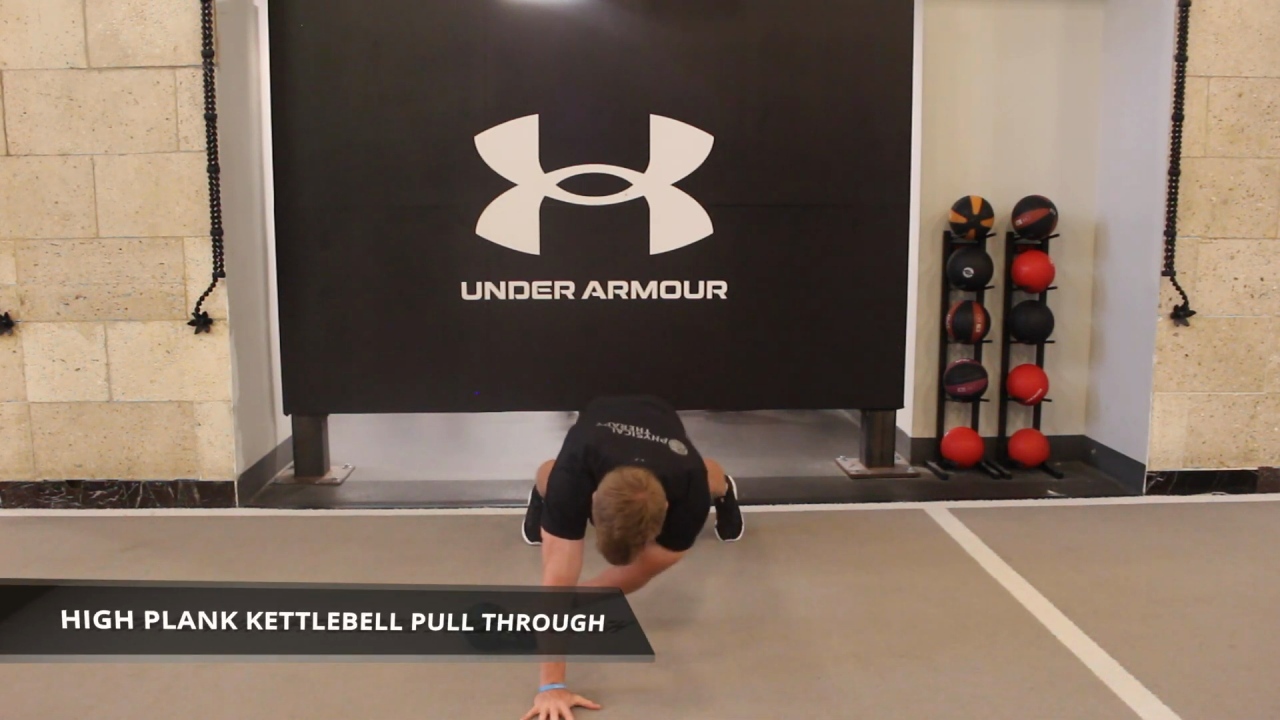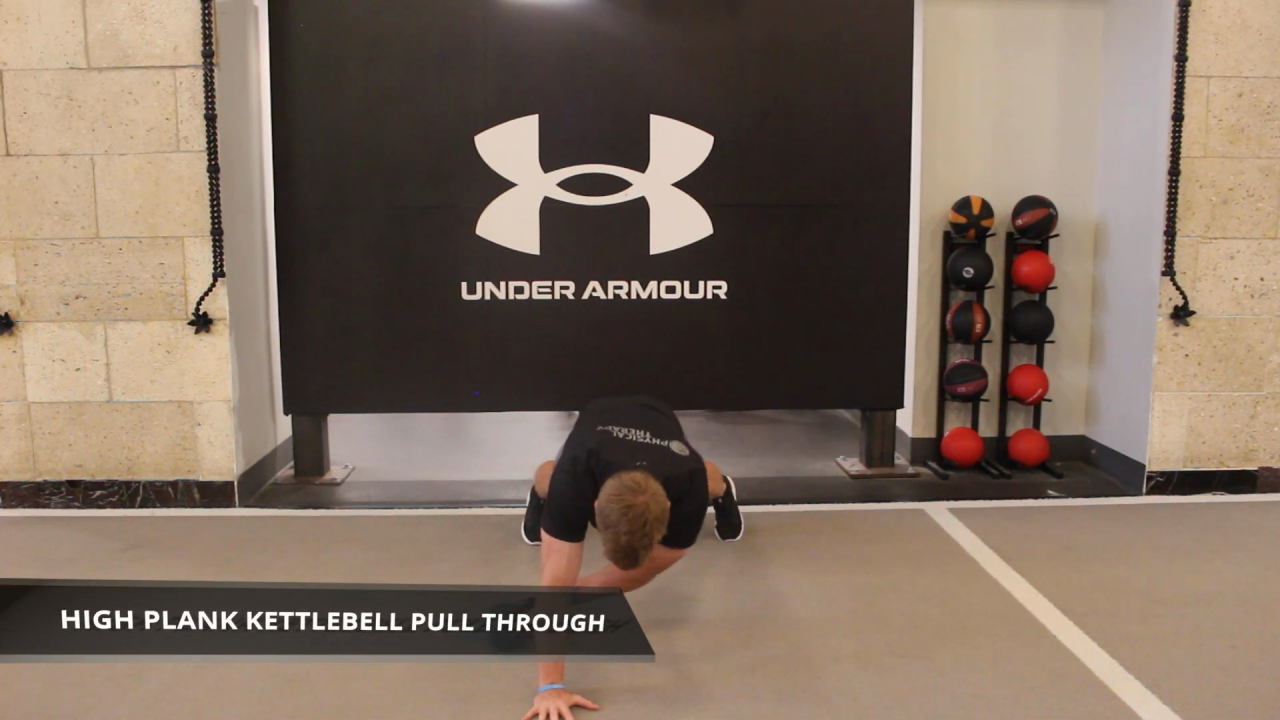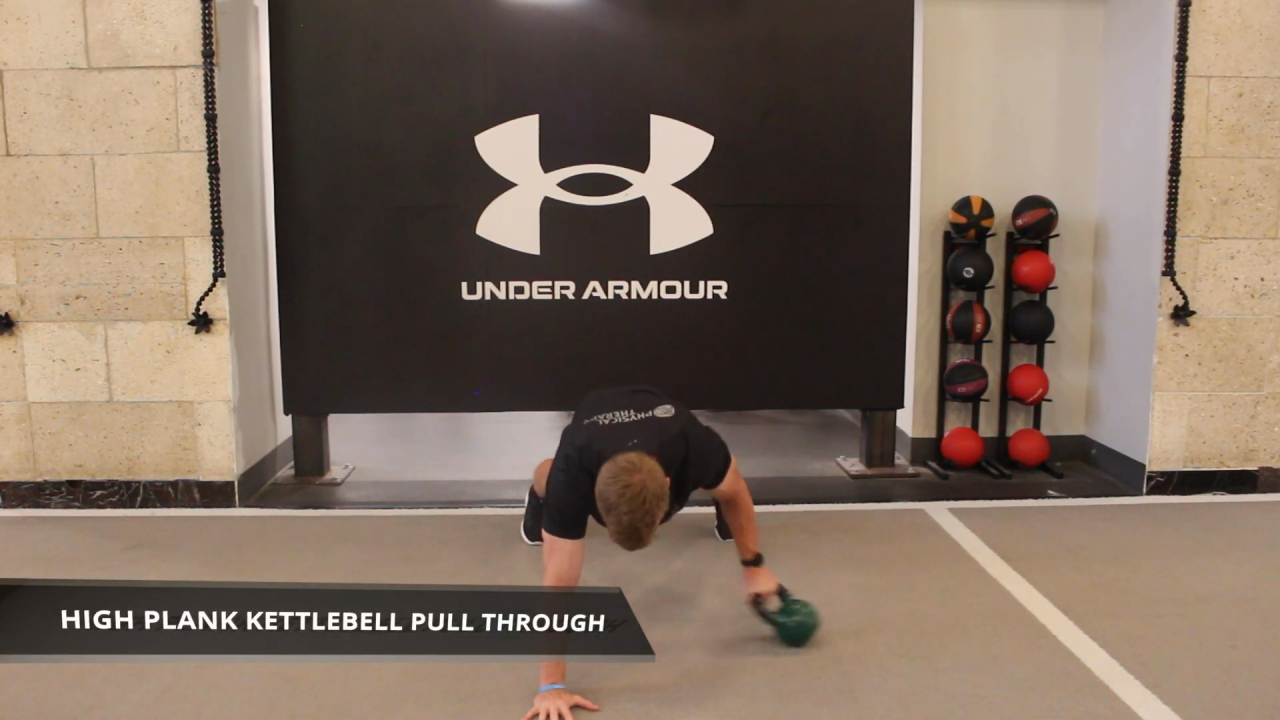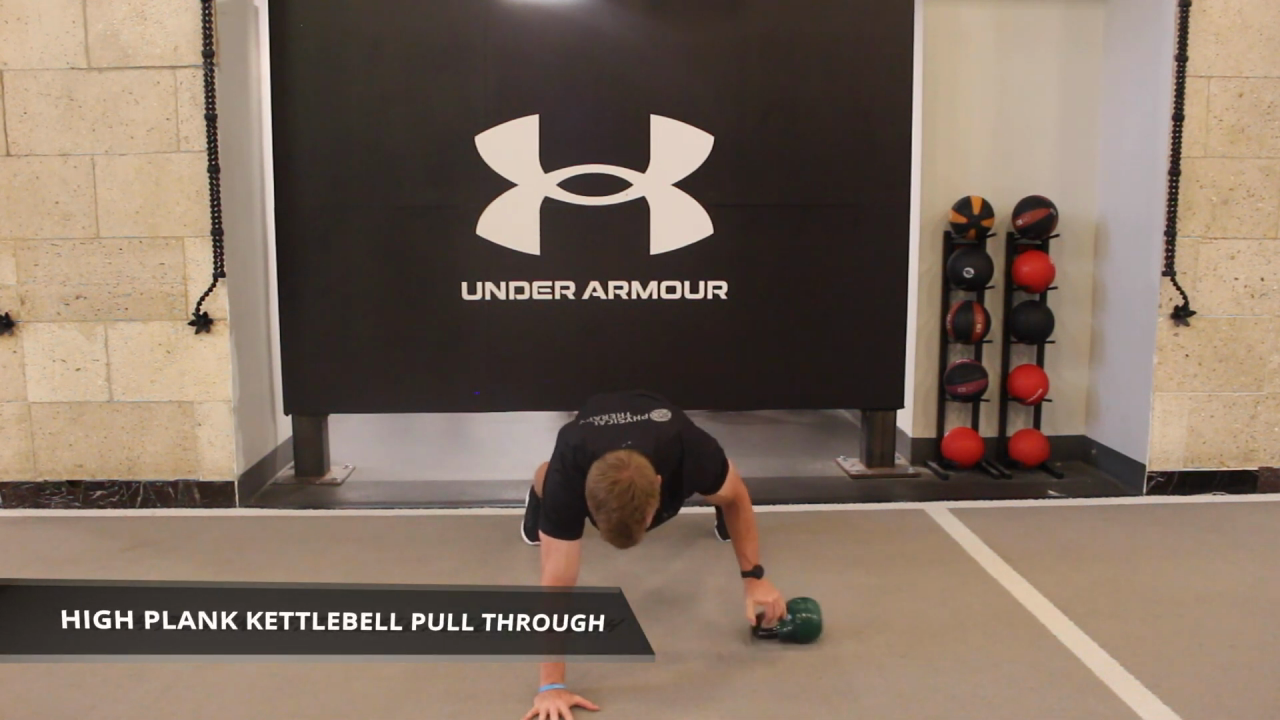
dt=0.5s
person 1, frame 1
left shoulder: (688, 489)
right shoulder: (572, 478)
left elbow: (641, 571)
right elbow: (558, 579)
right wrist: (551, 685)
right hip: (600, 421)
left ankle: (723, 489)
right ankle: (542, 492)
person 1, frame 2
left shoulder: (687, 487)
right shoulder: (574, 480)
left elbow: (641, 572)
right elbow: (557, 580)
right wrist: (550, 685)
left ankle: (721, 489)
right ankle: (541, 493)
person 1, frame 3
left shoulder: (691, 446)
right shoulder: (572, 475)
left elbow: (733, 492)
right elbow: (560, 580)
left wrist: (753, 565)
right wrist: (551, 685)
left hip: (660, 431)
right ankle: (542, 491)
person 1, frame 4
left shoulder: (688, 449)
right shoulder: (568, 474)
left elbow: (735, 499)
right elbow: (557, 580)
left wrist: (753, 577)
right wrist: (551, 685)
left hip: (658, 436)
right hip: (589, 442)
right ankle: (540, 493)
